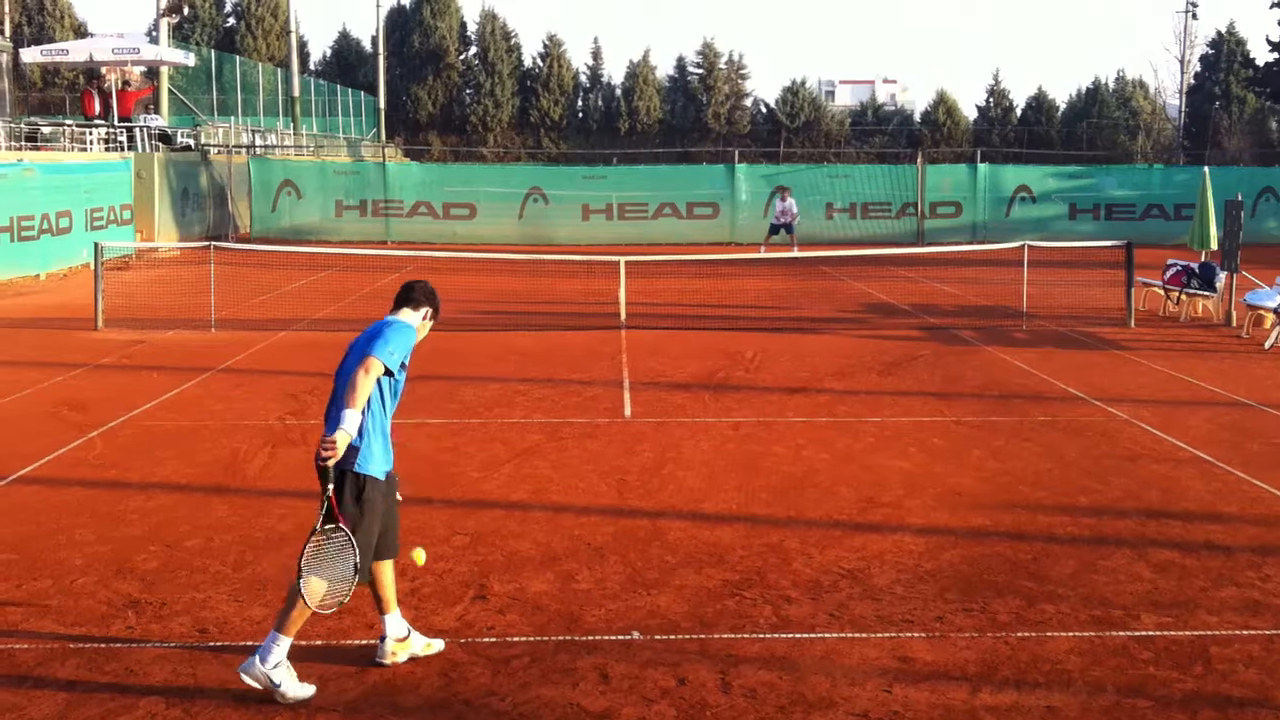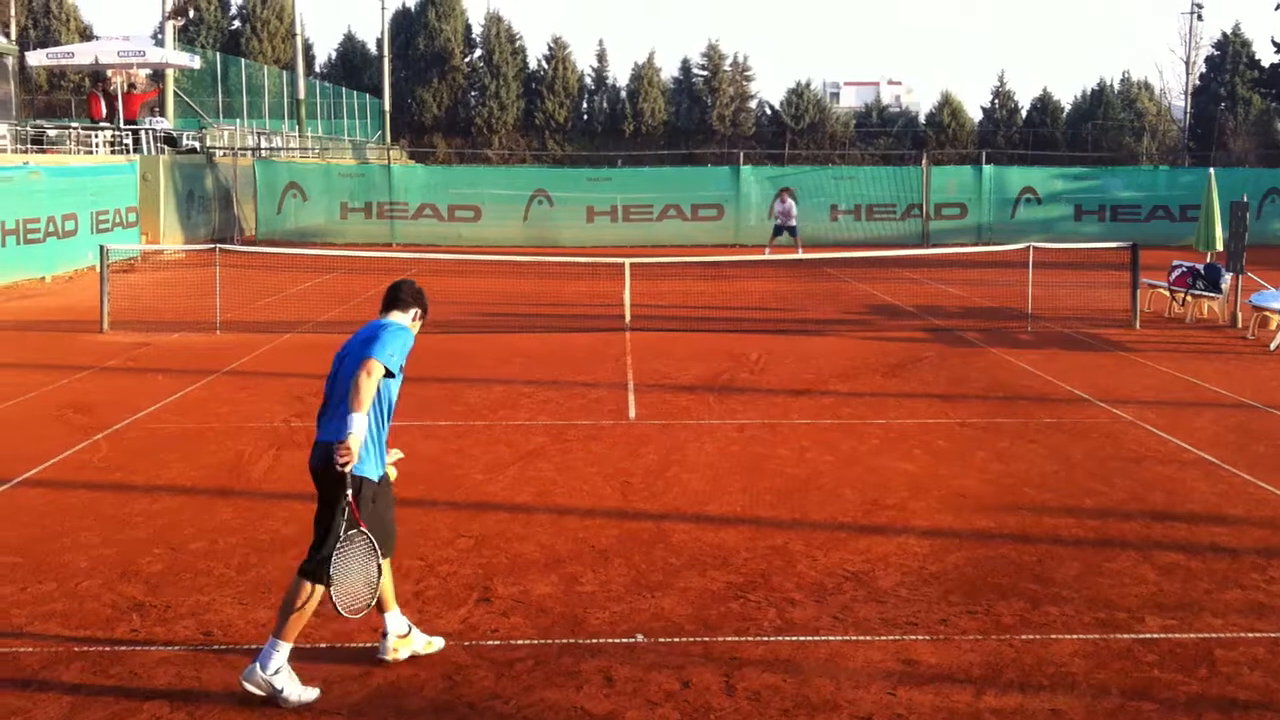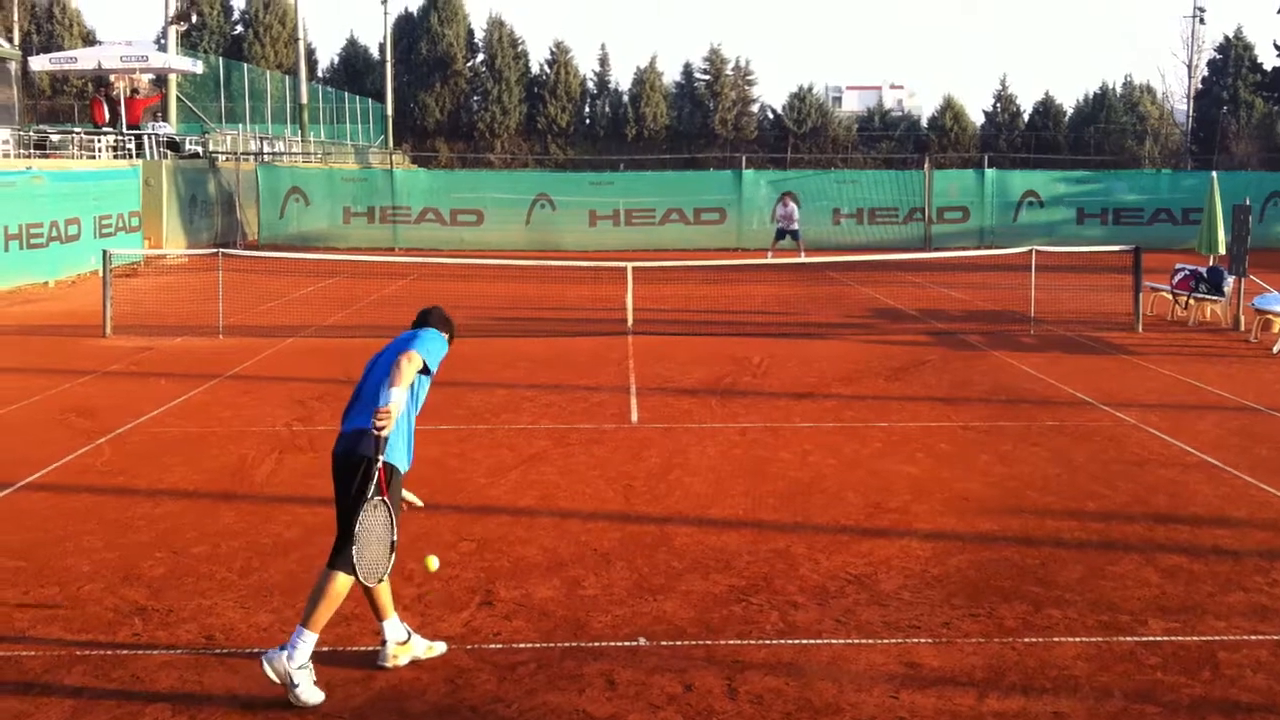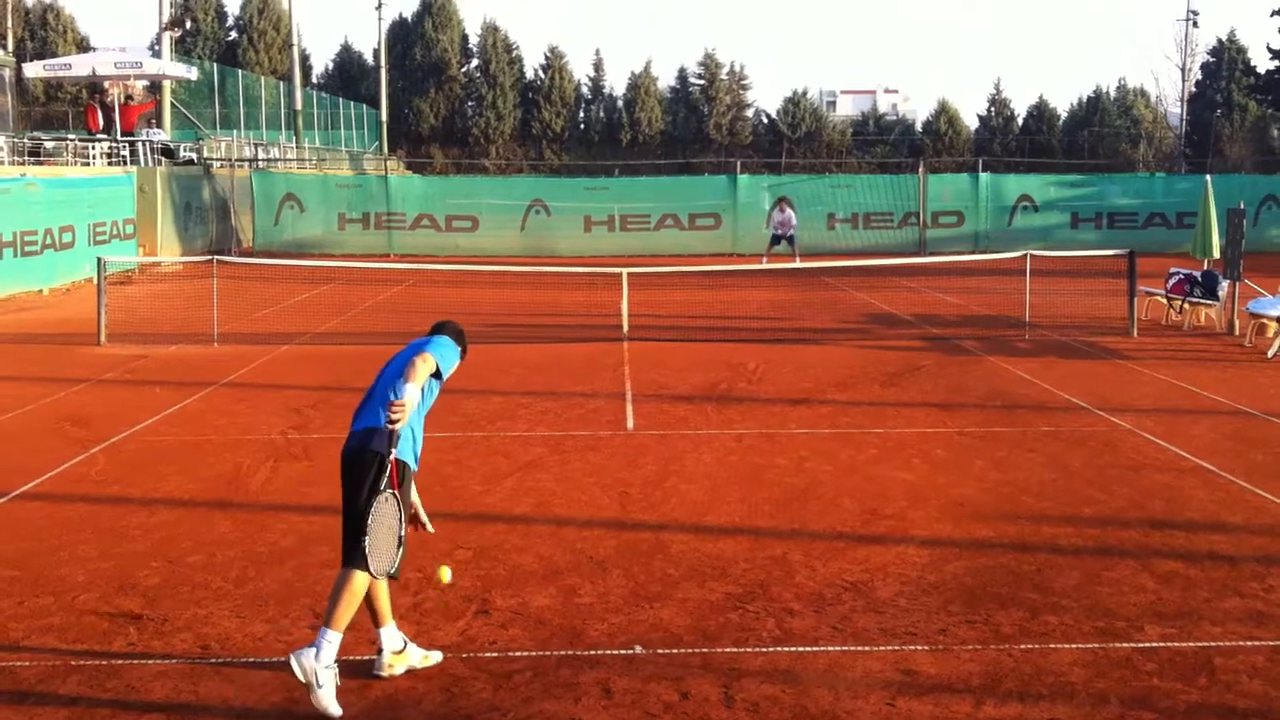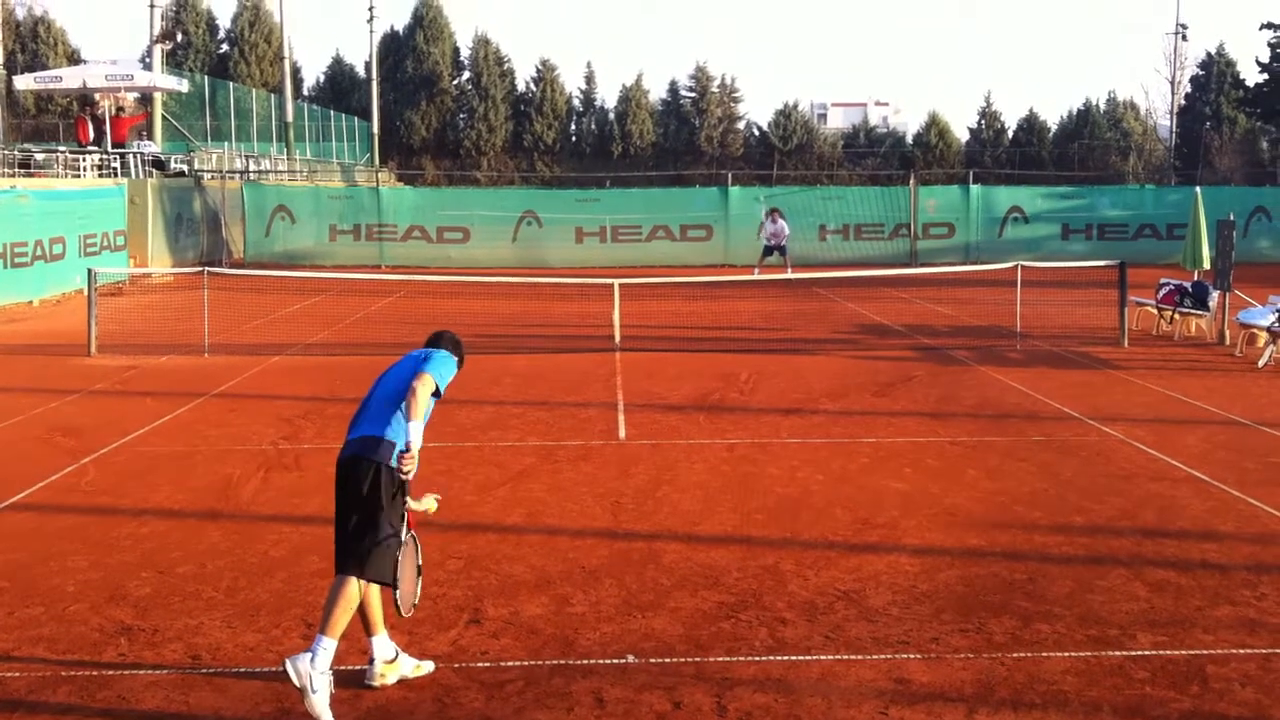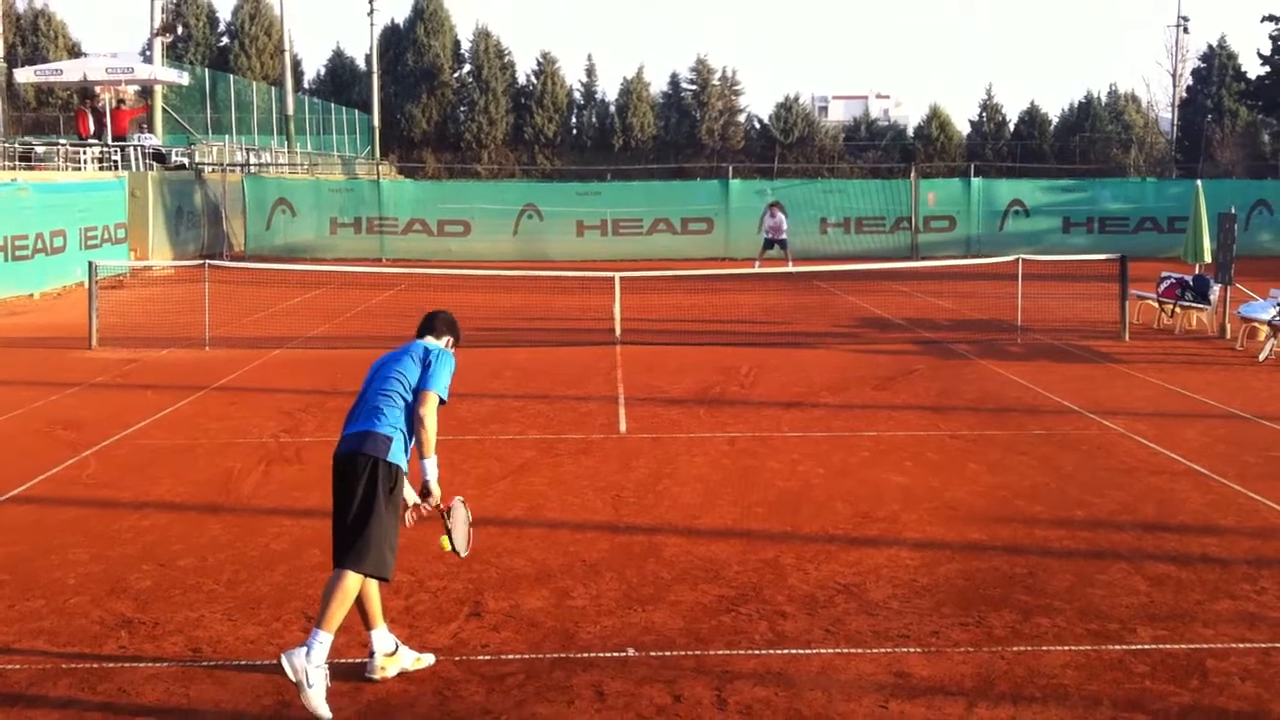
dt=0.3s
person 1, frame 1
left shoulder: (373, 334)
right shoulder: (402, 331)
right elbow: (366, 372)
right wrist: (347, 428)
left hip: (367, 462)
right hip: (358, 463)
left knee: (383, 545)
left ankle: (397, 639)
right ankle: (267, 662)
person 1, frame 2
left shoulder: (359, 338)
right shoulder: (398, 333)
right elbow: (368, 374)
right wrist: (356, 436)
left hip: (346, 458)
right hip: (352, 464)
left knee: (378, 543)
right knee: (324, 566)
left ankle: (397, 635)
right ankle: (268, 667)
person 1, frame 3
left shoulder: (392, 348)
right shoulder: (433, 338)
right elbow: (407, 363)
left wrist: (398, 487)
right wrist: (396, 401)
left hip: (353, 448)
right hip: (374, 453)
right knee: (350, 557)
left ankle: (397, 641)
right ankle: (293, 656)
person 1, frame 4
left shoulder: (405, 355)
right shoulder: (445, 345)
right elbow: (420, 363)
left wrist: (413, 499)
right wrist: (410, 397)
left hip: (359, 448)
right hip: (384, 451)
left knee: (370, 553)
right knee: (365, 556)
left ankle: (393, 649)
right ankle: (320, 656)
person 1, frame 5
left shoulder: (401, 365)
right shoulder: (441, 359)
right elbow: (419, 390)
left wrist: (408, 499)
right wrist: (413, 444)
left hip: (353, 457)
right hip: (380, 458)
left knee: (363, 561)
right knee: (360, 566)
left ankle: (384, 658)
right ankle: (315, 663)
person 1, frame 6
left shoulder: (391, 359)
right shoulder: (439, 355)
right elbow: (425, 413)
left wrist: (405, 490)
right wrist: (430, 475)
left hip: (350, 451)
right hip: (378, 455)
left knee: (361, 557)
right knee: (357, 560)
left ankle: (385, 652)
right ankle: (311, 657)
